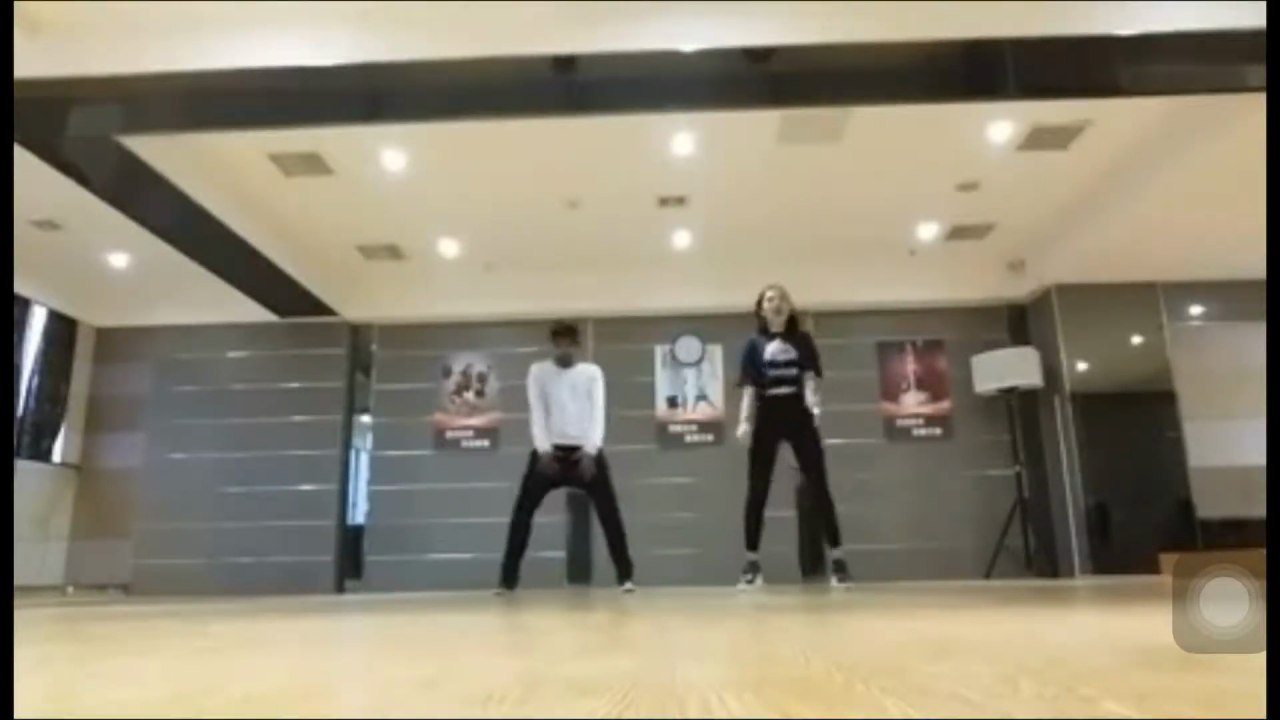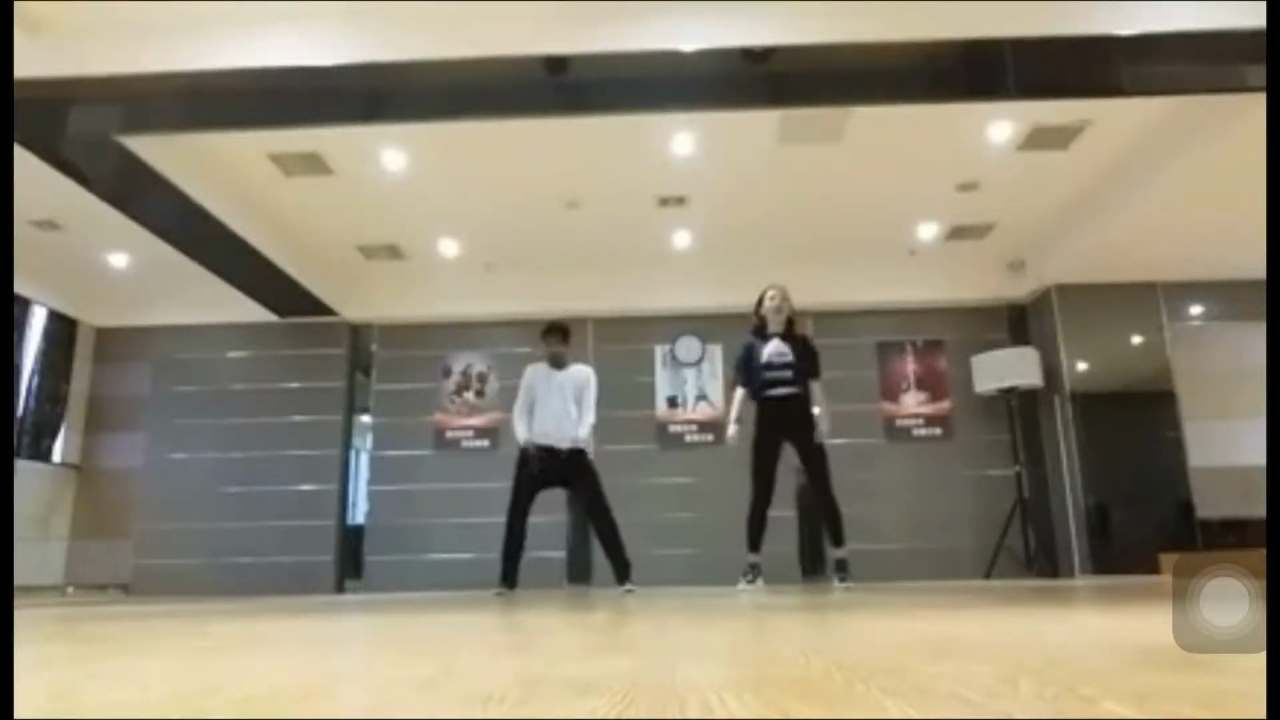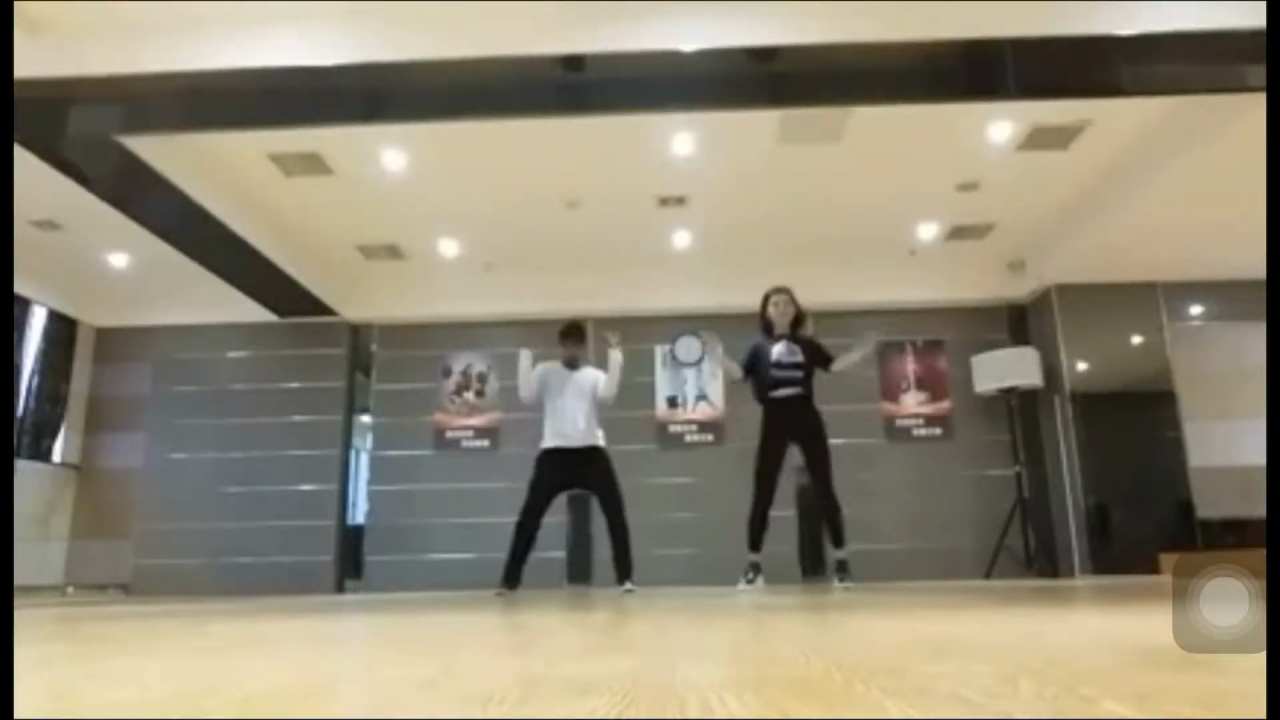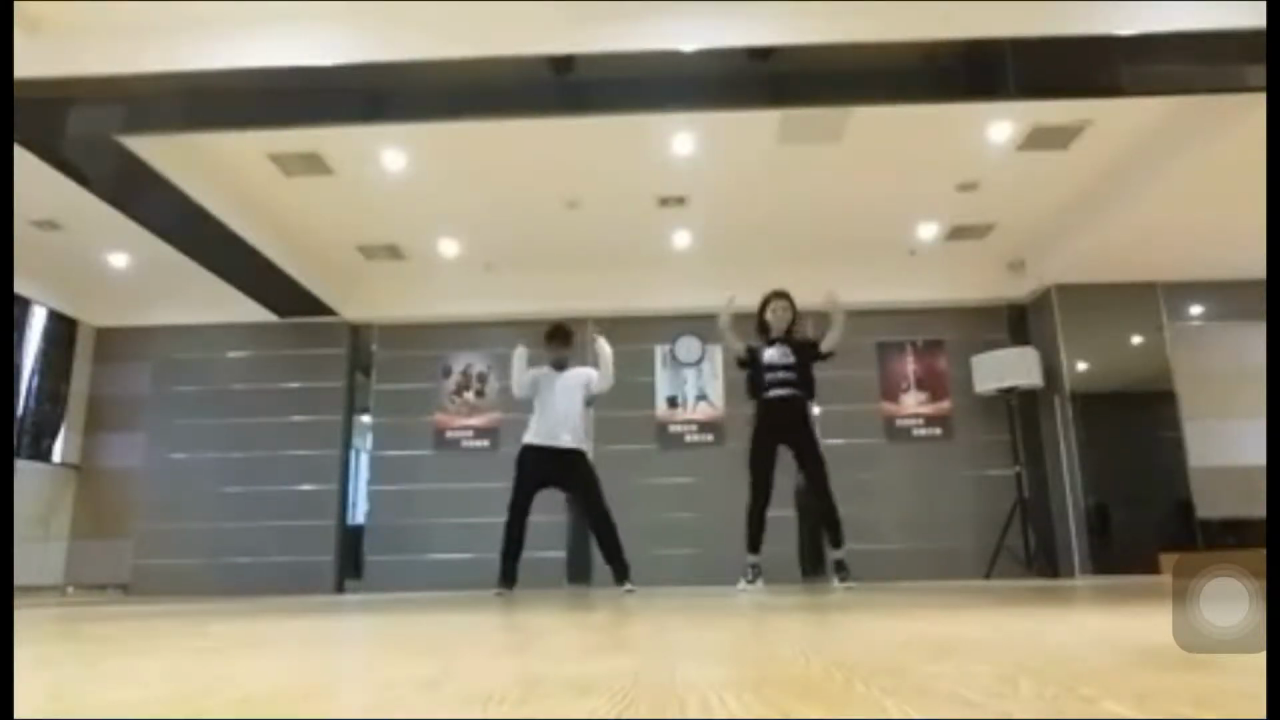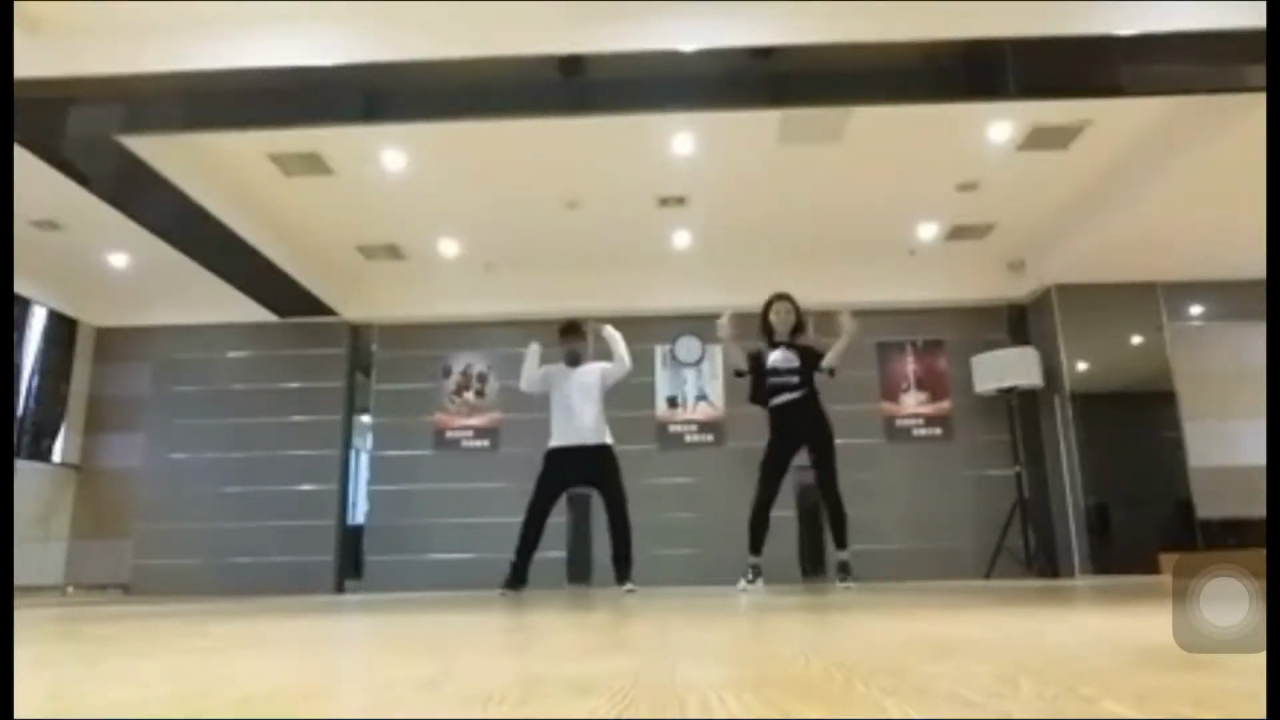
dt=0.3s
person 1, frame 1
left shoulder: (803, 340)
right shoulder: (755, 344)
left elbow: (810, 375)
right elbow: (749, 386)
left wrist: (811, 395)
right wrist: (744, 420)
left hip: (799, 416)
right hip: (767, 418)
left knee: (818, 488)
right knee: (757, 491)
left ankle: (837, 561)
right ankle: (752, 564)
person 1, frame 2
left shoulder: (801, 343)
right shoulder: (753, 346)
left elbow: (812, 380)
right elbow: (742, 385)
left wrist: (820, 414)
right wrist: (733, 420)
left hip: (800, 417)
right hip: (768, 420)
left knee: (821, 489)
right knee: (761, 494)
left ankle: (840, 561)
right ankle: (753, 565)
person 1, frame 3
left shoulder: (808, 344)
right shoulder: (761, 347)
left elbow: (833, 366)
right elbow: (740, 373)
left wrist: (862, 351)
right wrist: (719, 355)
left hip: (807, 420)
right hip: (774, 422)
left knee: (824, 490)
right knee: (762, 493)
left ankle: (841, 562)
right ankle: (753, 565)
person 1, frame 4
left shoulder: (801, 346)
right shoulder: (757, 350)
left elbow: (827, 347)
right elbow: (738, 352)
left wrist: (838, 321)
right wrist: (725, 327)
left hip: (798, 422)
right hip: (766, 423)
left knee: (819, 491)
right knee: (759, 495)
left ankle: (839, 562)
right ankle: (753, 566)
person 1, frame 5
left shoulder: (805, 351)
right shoulder: (761, 355)
left elbow: (827, 364)
right elbow: (740, 365)
left wrist: (846, 336)
right wrist: (727, 340)
left hip: (812, 424)
right hip: (781, 430)
left knee: (829, 491)
right knee: (764, 496)
left ankle: (843, 563)
right ankle: (753, 567)
person 2, frame 1
left shoulder: (592, 372)
right shoulder: (538, 371)
left elbow: (597, 412)
right elbow: (537, 412)
left wrist: (591, 449)
right wrist: (544, 450)
left hip: (585, 451)
right hip: (549, 451)
left knee: (609, 512)
right knee: (522, 511)
left ankle: (625, 576)
right ankle: (508, 578)
person 2, frame 2
left shoulder: (584, 373)
right shoulder: (532, 372)
left elbow: (587, 415)
right elbow: (520, 410)
left wrist: (579, 437)
right wrist: (523, 437)
left hip: (573, 452)
right hip: (537, 451)
left knee: (599, 511)
right knee: (516, 512)
left ankle: (623, 575)
right ankle: (508, 578)
person 2, frame 3
left shoulder: (595, 376)
right shoulder: (546, 371)
left elbow: (607, 394)
right elbow: (527, 396)
left wrist: (615, 356)
right wrist: (525, 359)
left hip: (590, 451)
right hip: (554, 452)
left knee: (614, 510)
right knee: (530, 513)
left ankle: (625, 576)
right ankle: (510, 578)
person 2, frame 4
left shoulder: (584, 375)
right shoulder: (537, 376)
left elbow: (605, 384)
right elbow: (519, 391)
left wrist: (602, 348)
right wrist: (520, 355)
left hip: (571, 453)
right hip: (535, 451)
left knee: (598, 513)
right knee: (517, 512)
left ankle: (622, 575)
right ankle: (507, 577)
person 2, frame 5
left shoulder: (599, 370)
right shoulder: (550, 373)
left elbow: (624, 367)
right elbow: (527, 385)
left wrist: (611, 335)
right wrist: (533, 351)
left hip: (597, 449)
right hip: (561, 451)
left knee: (618, 509)
right knee: (536, 512)
left ankle: (624, 575)
right ankle: (516, 577)
